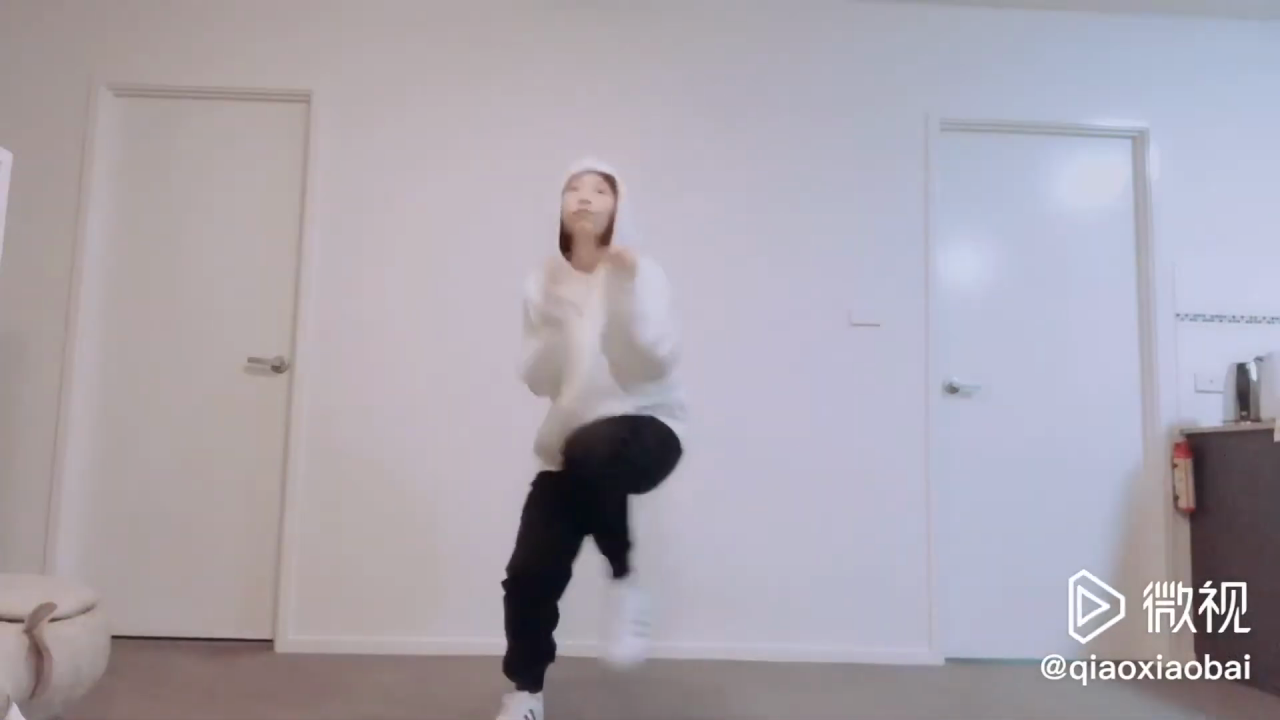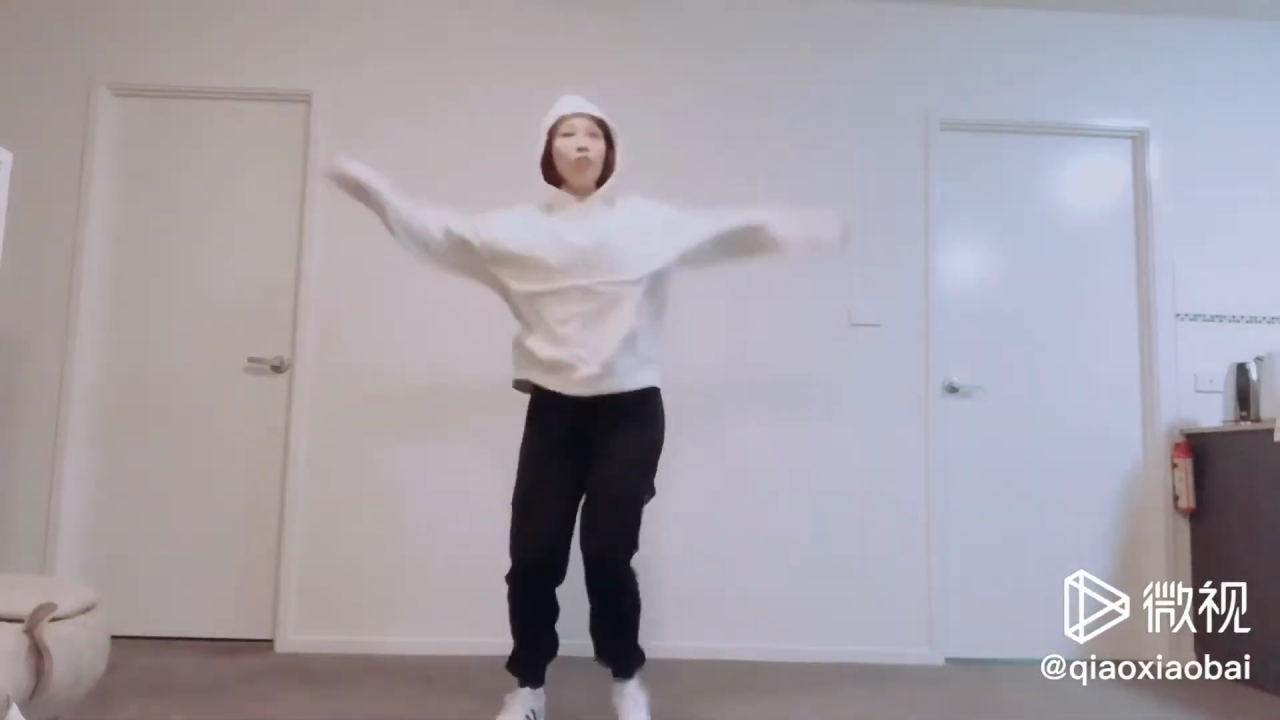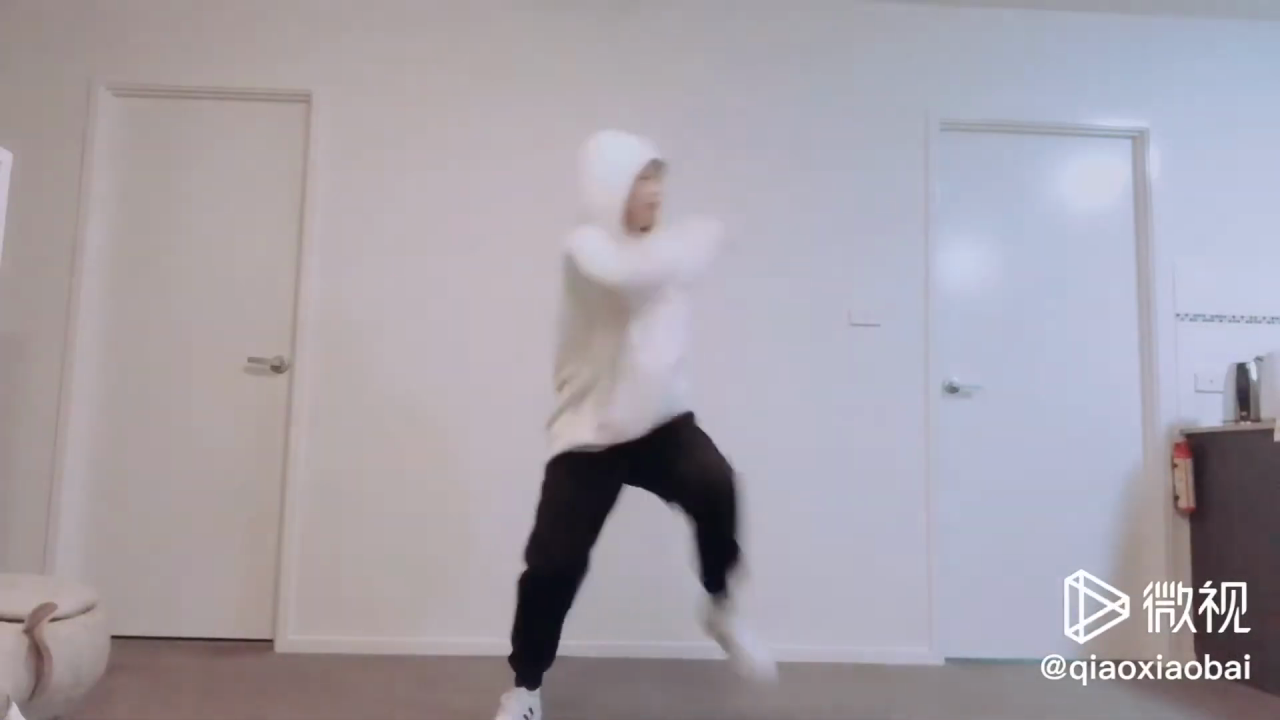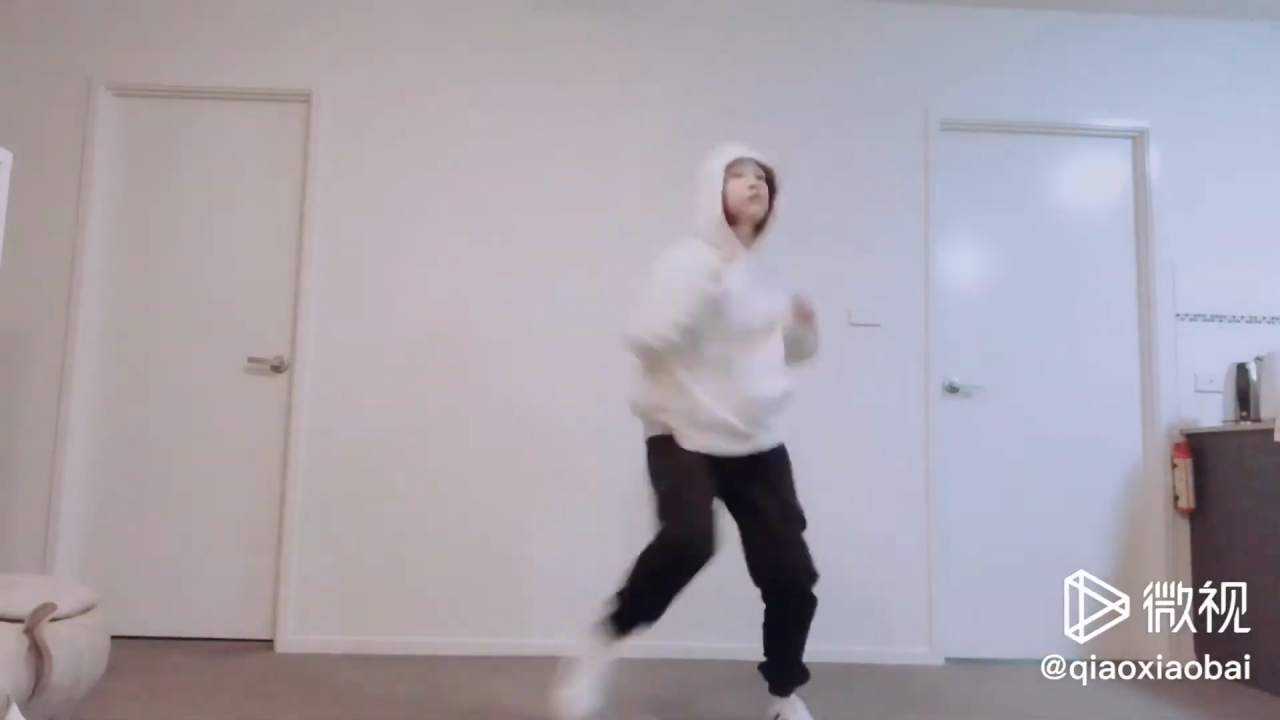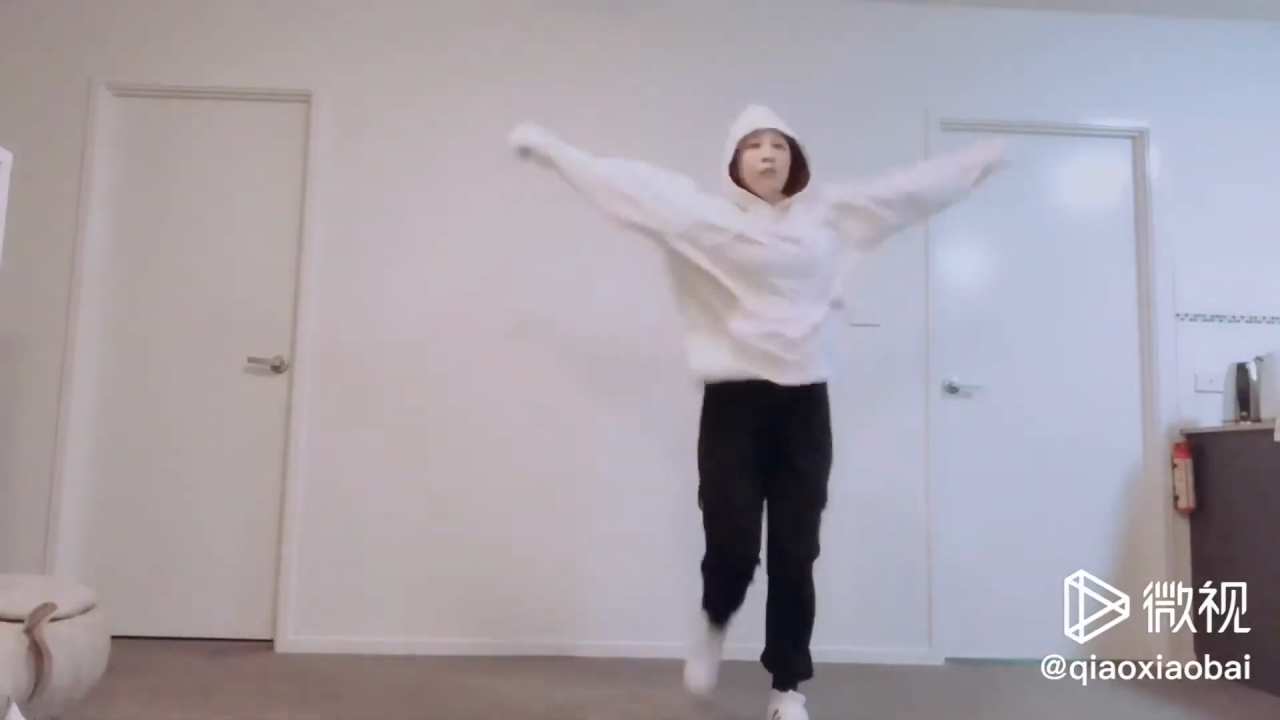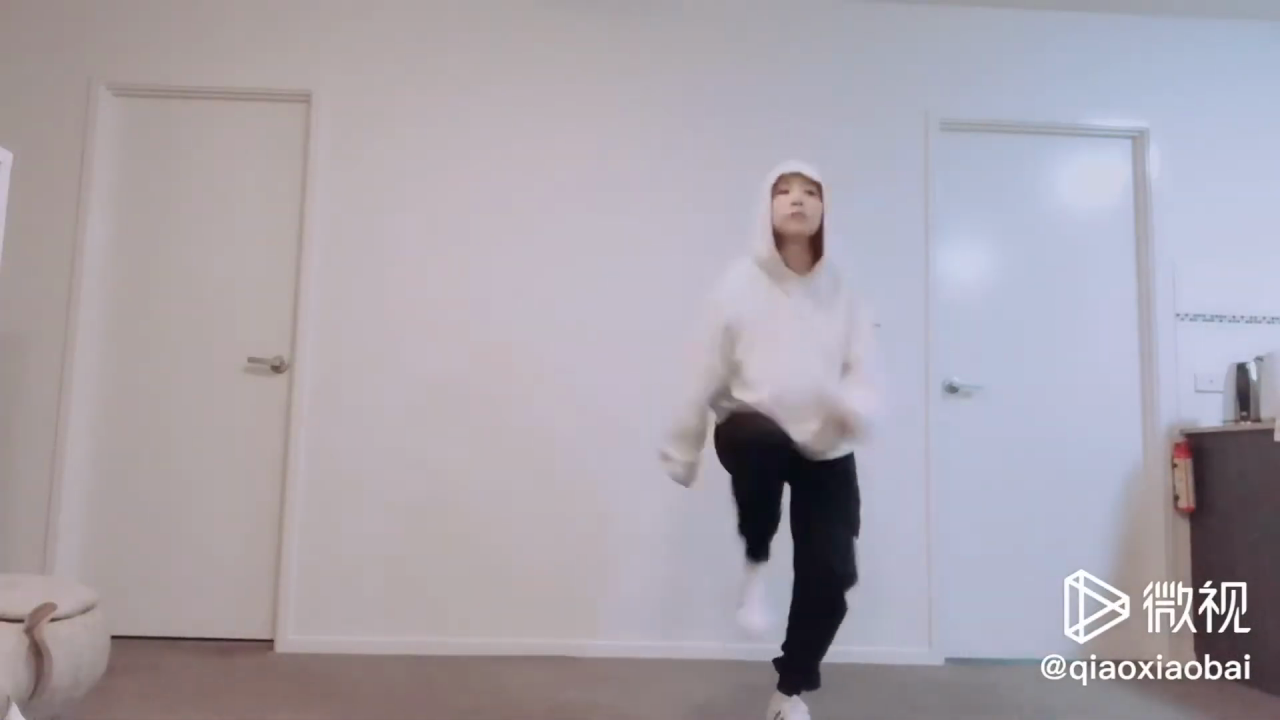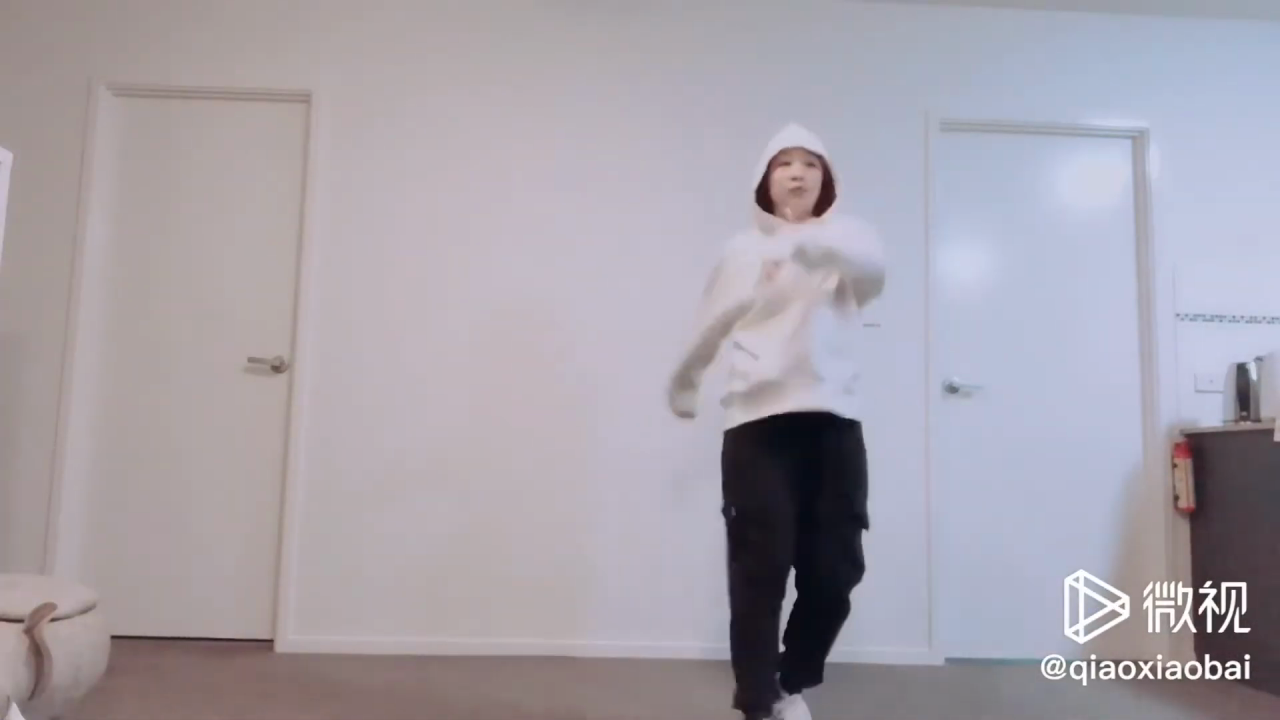
dt=0.3s
person 1, frame 1
left shoulder: (642, 275)
right shoulder: (540, 287)
left elbow: (652, 361)
right elbow: (536, 376)
left wrist: (625, 286)
right wrist: (548, 333)
left hip: (643, 428)
right hip: (566, 452)
left knee: (592, 444)
right knee: (530, 578)
left ankle: (625, 580)
person 1, frame 2
left shoulder: (645, 219)
right shoulder: (520, 227)
left elbow: (731, 228)
right elbow: (436, 231)
left wrist: (806, 229)
right wrist: (369, 186)
left hip: (631, 400)
right hip: (554, 403)
left knee: (608, 546)
right knee: (533, 554)
person 1, frame 3
left shoulder: (652, 247)
right shoulder: (587, 246)
right elbow: (633, 276)
right wrist: (699, 238)
left hip: (661, 422)
right hip: (589, 434)
left knee: (713, 485)
right knee: (551, 567)
left ankle: (719, 604)
person 1, frame 4
left shoulder: (761, 274)
right shoulder: (687, 263)
left elbow: (793, 351)
right elbow: (650, 339)
left wrist: (802, 326)
right wrist: (706, 285)
left hip: (758, 445)
right hip: (685, 436)
left knee: (792, 575)
right knee: (687, 538)
right ankle: (609, 638)
person 1, frame 5
left shoulder: (826, 212)
right shoulder: (703, 213)
left elbow: (904, 191)
right elbow: (622, 182)
left wrist: (976, 161)
right wrist: (546, 146)
left hip: (802, 399)
right hip: (733, 394)
left knee: (795, 547)
right knee: (731, 536)
right ankle: (714, 628)
person 1, frame 6
left shoulder: (839, 293)
right shoulder: (738, 288)
left elbow: (861, 369)
right elbow: (705, 384)
left wrist: (856, 406)
right wrist: (680, 451)
left hip: (827, 451)
right hip: (750, 434)
left knee: (828, 581)
right knee: (758, 439)
right ankle: (754, 560)
person 1, frame 7
left shoulder: (843, 237)
right shoulder: (740, 253)
left elbow: (871, 264)
right elbow: (710, 330)
left wrist: (803, 242)
right wrist: (681, 389)
left hip: (832, 424)
right hip: (757, 422)
left knee: (832, 571)
right knee: (761, 562)
